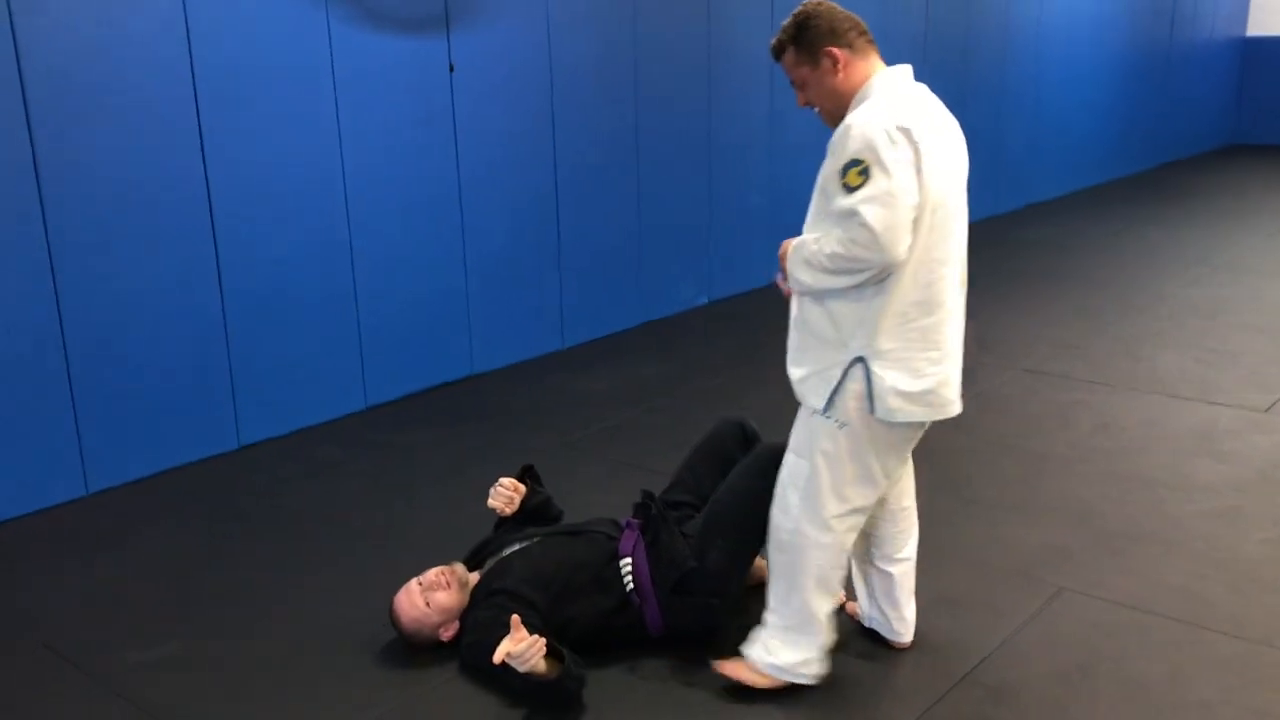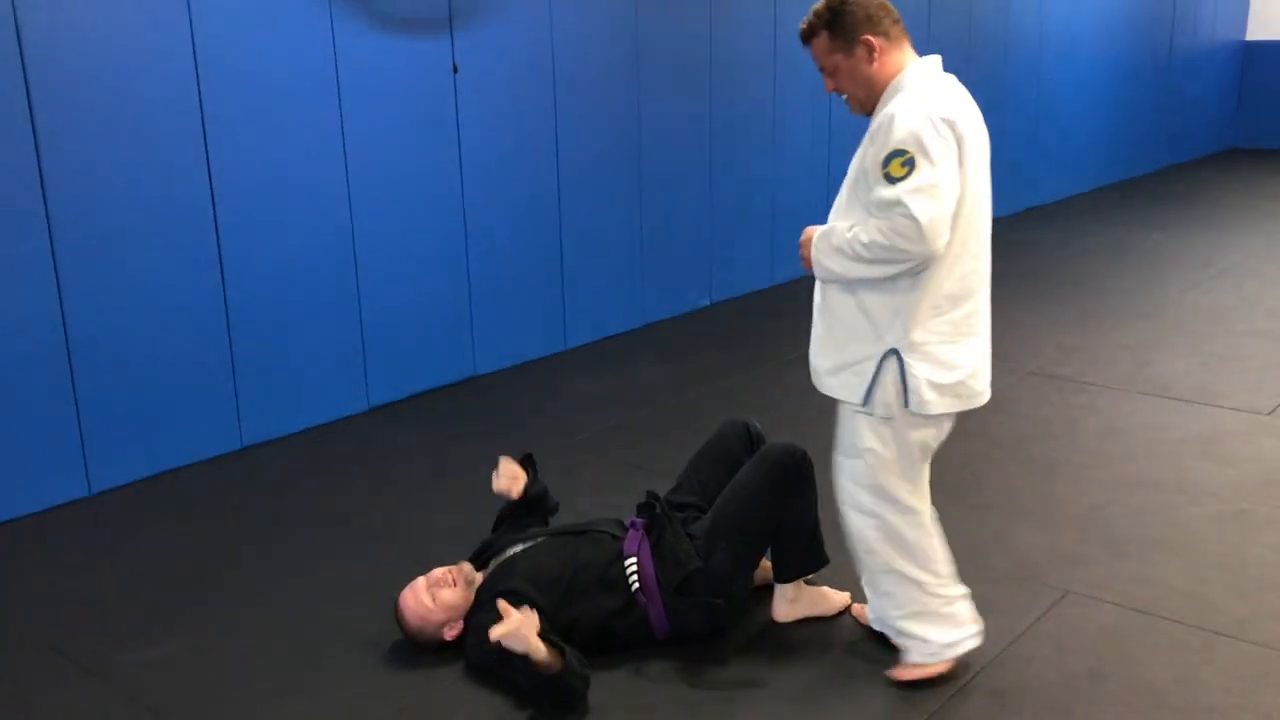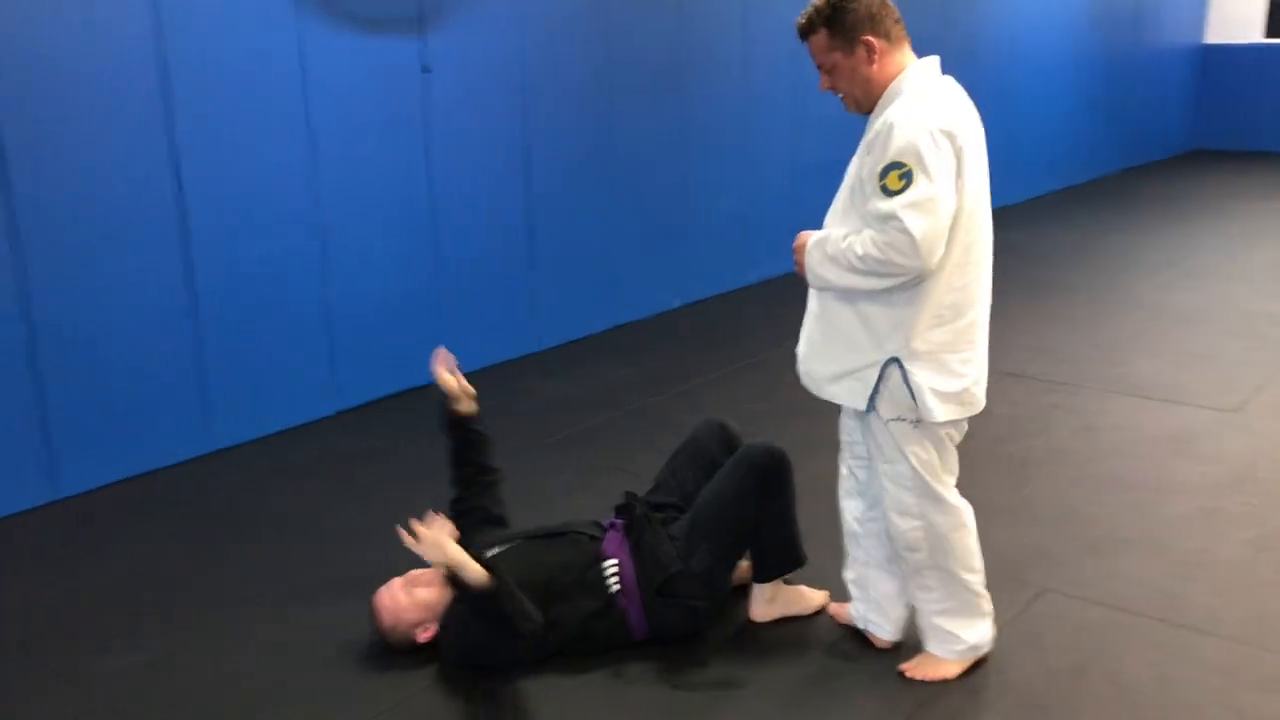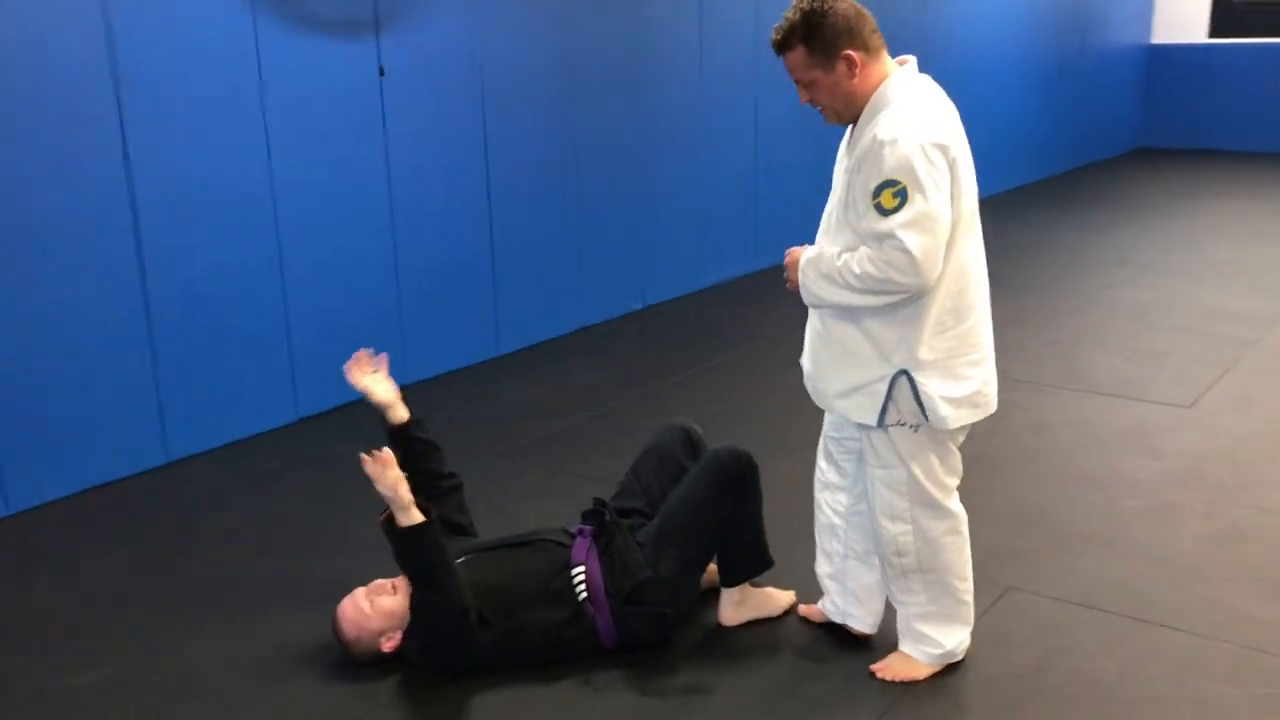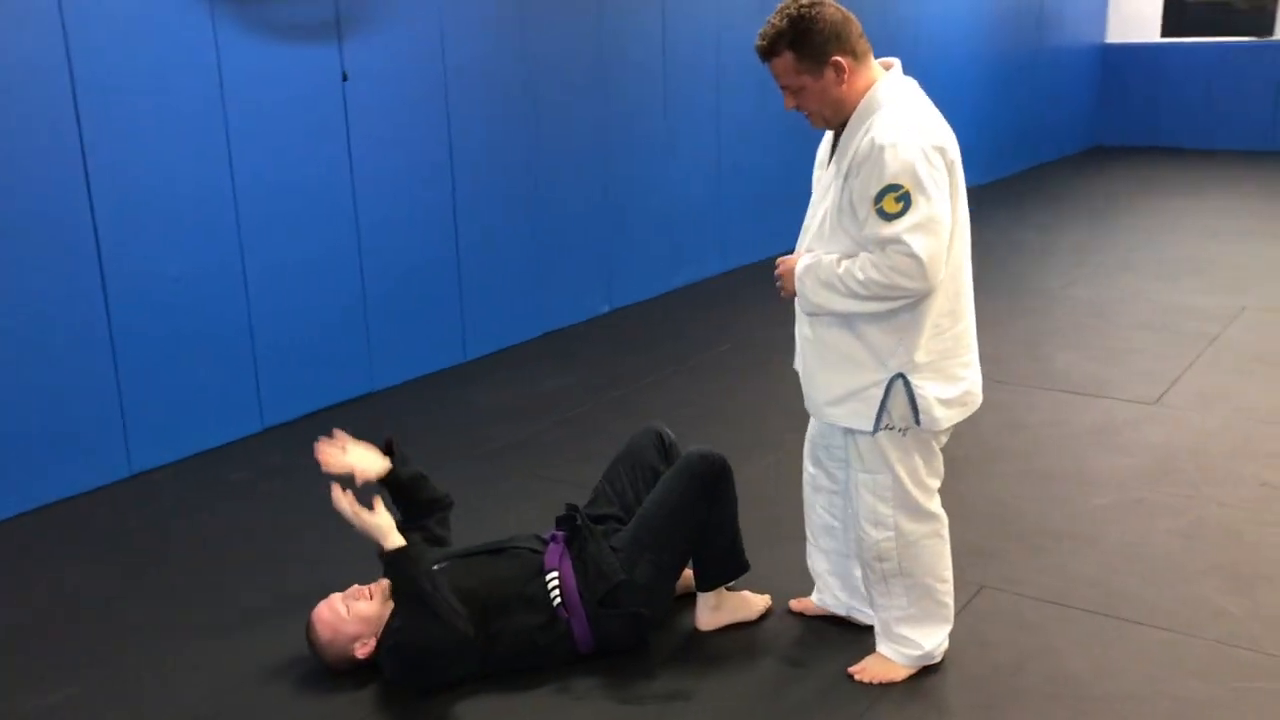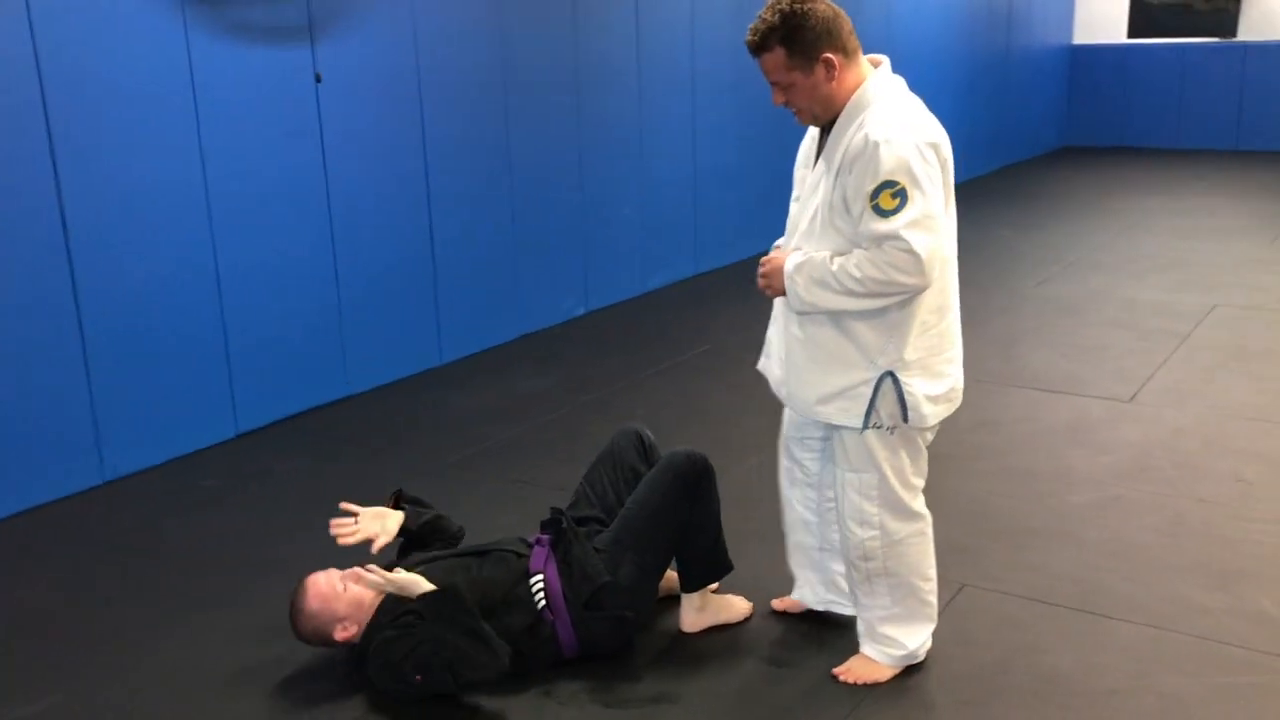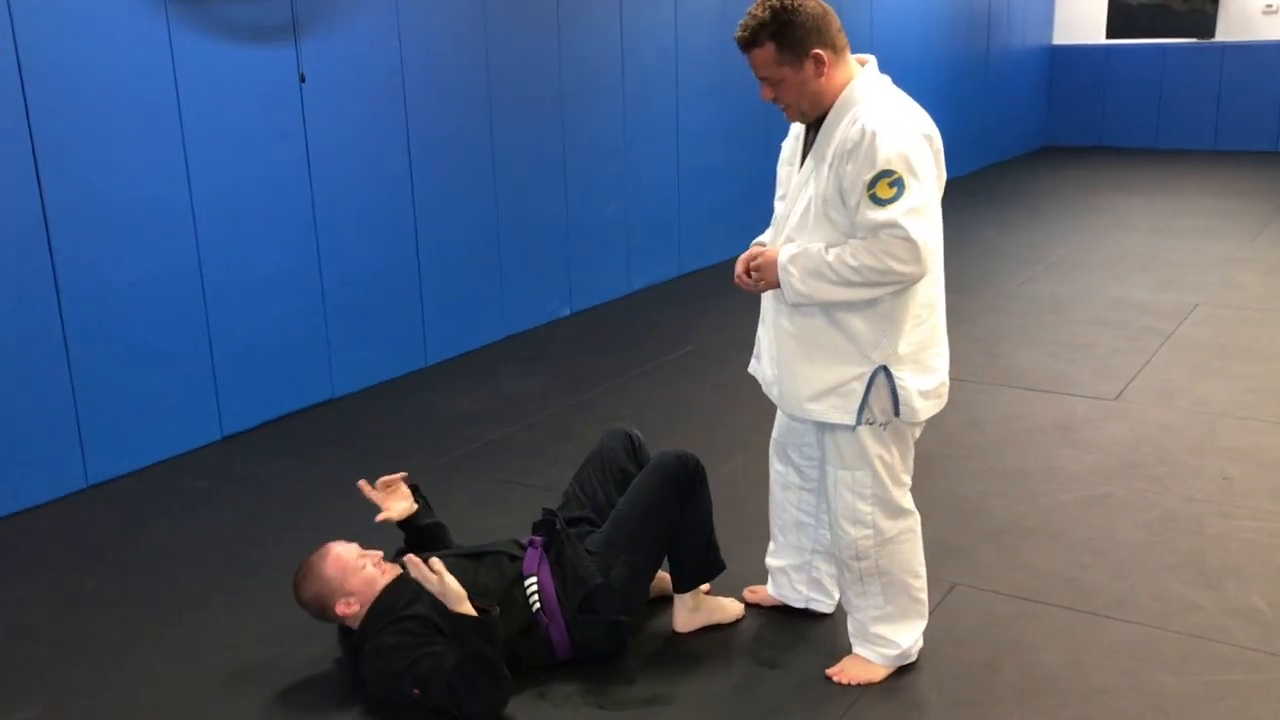
dt=0.2s
person 1, frame 1
left shoulder: (874, 125)
right shoulder: (922, 109)
left elbow: (872, 242)
left wrist: (799, 257)
right wrist: (815, 255)
left hip: (871, 360)
right hip: (901, 348)
left knee: (814, 502)
right knee: (878, 485)
left ankle: (787, 653)
right ankle: (889, 616)
person 1, frame 2
left shoulder: (914, 115)
right shoulder: (931, 100)
left elbow: (910, 233)
left wrist: (825, 246)
right wrist: (839, 246)
left hip: (906, 353)
right hip: (903, 341)
left knee: (882, 497)
right knee: (883, 485)
left ankle: (944, 631)
right ankle: (897, 612)
person 1, frame 3
left shoulder: (913, 124)
right shoulder: (919, 101)
left elbow: (906, 247)
left wrist: (818, 253)
right wrist: (833, 252)
left hip: (910, 358)
right hip: (889, 348)
left knee: (918, 502)
right knee: (869, 485)
left ankle: (962, 633)
right ankle: (876, 611)
person 1, frame 4
left shoulder: (903, 137)
right shoulder: (887, 108)
left elbow: (905, 265)
left wrist: (812, 270)
right wrist: (823, 264)
left hip: (909, 365)
right hip: (875, 354)
left knee: (912, 506)
right knee: (845, 473)
left ankle: (937, 637)
right ankle: (849, 602)
person 1, frame 5
left shoulder: (899, 140)
right shoulder: (858, 116)
left elbow: (909, 268)
left wrist: (810, 278)
right wrist: (811, 266)
left hip: (894, 368)
right hip: (853, 355)
left knee: (894, 510)
right knee: (830, 474)
left ankle: (914, 639)
right ankle: (850, 596)
person 1, frame 6
left shoulder: (894, 137)
right shoulder: (836, 118)
left elbow: (904, 263)
left wrist: (799, 275)
right wrist: (788, 253)
left hip: (878, 365)
right hip: (827, 354)
left knee: (876, 507)
right knee: (806, 468)
left ankle: (897, 639)
right ankle: (826, 589)
person 1, frame 7
left shoulder: (886, 131)
right shoulder: (815, 119)
left elbow: (901, 253)
left wrist: (791, 269)
right wrist: (767, 247)
left hip: (867, 362)
right hip: (813, 350)
left knee: (867, 507)
right knee: (798, 470)
left ankle: (888, 639)
right ankle: (802, 583)
person 2, frame 1
left shoulder: (483, 558)
right shoulder: (484, 629)
left elbow: (548, 517)
right elbow: (563, 684)
left wrist: (522, 492)
right wrist: (533, 665)
left hip: (644, 537)
right hip: (675, 587)
left knee: (735, 434)
right knee: (773, 460)
left ankle: (749, 559)
person 2, frame 2
left shoulder: (489, 560)
right shoulder: (488, 641)
left elbow: (537, 512)
left wrist: (522, 482)
right wrist: (536, 652)
left hip: (650, 540)
right hip: (681, 589)
left knee: (740, 434)
right knee: (786, 462)
left ankle: (761, 563)
right ankle: (791, 595)
person 2, frame 3
left shoulder: (470, 546)
right shoulder: (468, 634)
left elbow: (477, 484)
right elbow: (523, 627)
left wrist: (463, 406)
right wrist: (464, 569)
left hip: (629, 542)
right hip: (662, 594)
left knee: (716, 438)
right knee: (763, 464)
left ankle: (738, 564)
right ankle: (768, 596)
person 2, frame 4
left shoulder: (429, 570)
right shoulder: (435, 641)
left elbow: (441, 484)
right elbow: (452, 609)
left wrist: (394, 410)
right wrist: (404, 511)
left hip: (604, 545)
right hip: (633, 597)
left knee: (682, 437)
right knee: (732, 466)
left ankle: (705, 567)
right ankle: (738, 597)
person 2, frame 5
left shoulder: (399, 586)
right shoulder: (405, 651)
left elbow: (432, 507)
right elbow: (450, 634)
left wrist: (382, 468)
right wrist: (388, 541)
left hip: (574, 553)
right hip: (607, 601)
left knee: (655, 442)
right knee: (705, 469)
left ankle: (679, 570)
right ankle: (715, 601)
person 2, frame 6
left shoulder: (384, 593)
right shoulder: (394, 653)
left elbow: (447, 535)
right elbow: (484, 662)
left wrist: (397, 515)
right wrist: (426, 591)
left hip: (556, 555)
right hip: (591, 602)
left knee: (634, 442)
right knee: (687, 468)
left ankle: (659, 573)
right ankle: (698, 603)
person 2, frame 7
left shoulder: (377, 601)
right shoulder: (389, 656)
left elbow: (438, 555)
left wrist: (412, 514)
right wrist: (460, 606)
left hip: (547, 557)
right hip: (582, 602)
left knee: (623, 444)
right knee: (678, 468)
left ankle: (653, 573)
right ankle: (691, 604)
